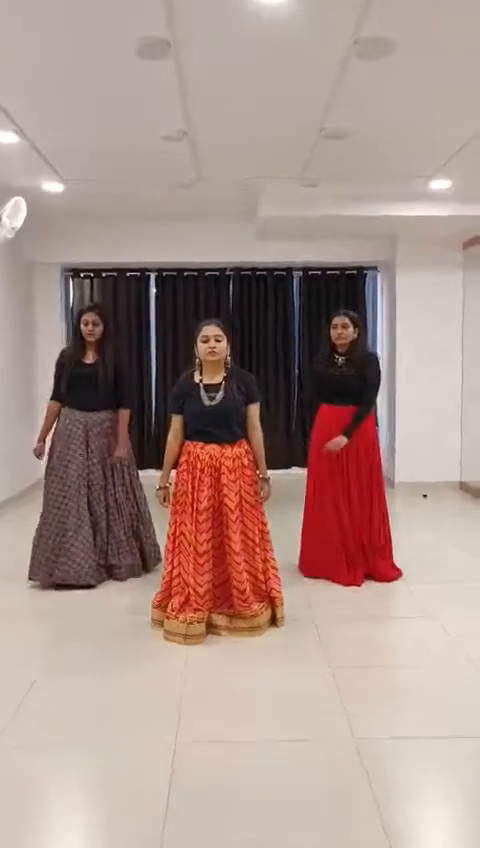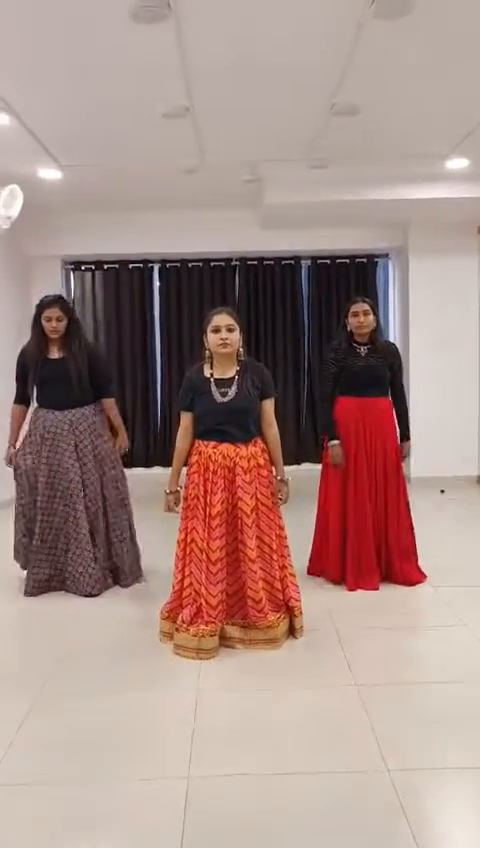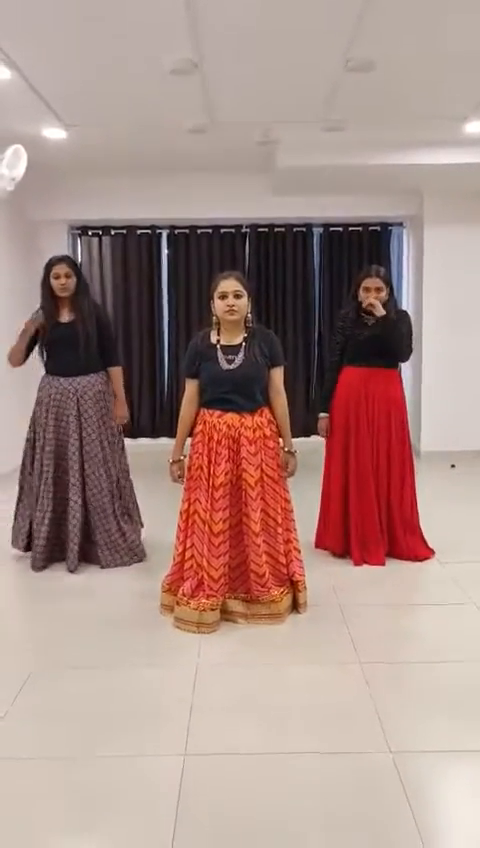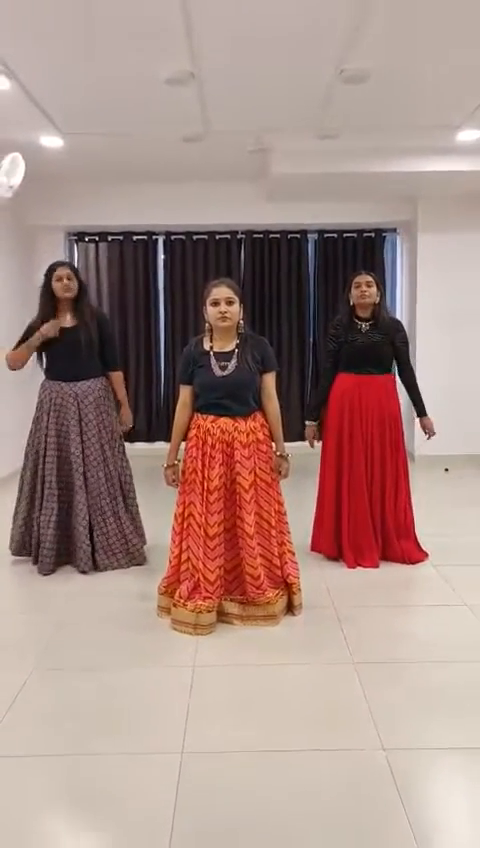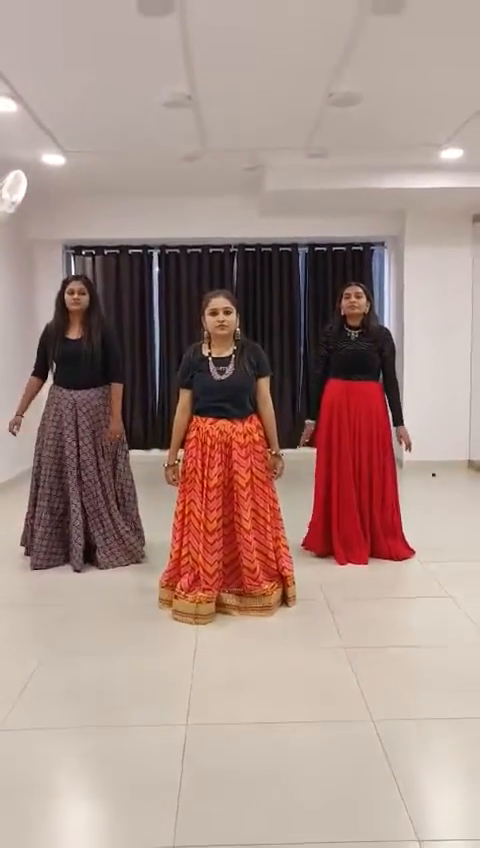
dt=1s
person 1, frame 1
left shoulder: (243, 380)
right shoulder: (184, 384)
left elbow: (254, 429)
right elbow: (175, 434)
left wrist: (263, 474)
right wrist: (163, 479)
left hip: (236, 467)
right hip: (196, 468)
left knee: (238, 538)
right knee: (195, 539)
left ankle: (241, 605)
right ankle: (192, 608)
person 1, frame 2
left shoulder: (257, 373)
right shoulder: (194, 378)
left elbow: (269, 426)
right elbow: (185, 432)
left wrist: (280, 475)
right wrist: (172, 483)
left hip: (251, 469)
right hip: (207, 470)
left knee: (253, 545)
right knee: (207, 547)
left ankle: (257, 616)
right ankle: (204, 619)
person 1, frame 3
left shoulder: (266, 341)
right shoulder: (200, 345)
left elbow: (278, 395)
right elbow: (190, 400)
left wrist: (288, 445)
right wrist: (177, 453)
left hip: (257, 439)
right hip: (213, 440)
left knee: (258, 516)
right knee: (211, 519)
left ankle: (261, 589)
right ankle: (208, 593)
person 1, frame 4
left shoulder: (258, 347)
right shoulder: (193, 352)
left elbow: (270, 400)
right elbow: (184, 406)
left wrist: (281, 450)
right wrist: (171, 458)
left hip: (250, 443)
right hip: (206, 444)
left knee: (252, 521)
right knee: (206, 522)
left ankle: (256, 592)
right ankle: (203, 594)
person 1, frame 5
left shoulder: (253, 353)
right shoulder: (193, 357)
left elbow: (264, 403)
right elbow: (183, 409)
left wrist: (275, 450)
right wrist: (171, 457)
left hip: (246, 443)
right hip: (204, 444)
left knee: (249, 516)
right knee: (204, 518)
left ankle: (251, 585)
right ankle: (201, 587)
person 2, frame 1
left shoulder: (114, 358)
right shoulder: (67, 356)
left elbow: (124, 403)
right elbow: (57, 398)
left wrist: (122, 442)
right wrist: (42, 436)
left hip: (105, 429)
right hip: (71, 430)
left knee: (109, 496)
right knee: (67, 498)
left ankle: (114, 558)
right ankle: (66, 563)
person 2, frame 2
left shoulder: (84, 350)
right shoulder: (29, 354)
left elbow: (104, 392)
right elbow: (21, 400)
left wrist: (120, 430)
right wrist: (12, 443)
left hip: (86, 428)
right hip: (47, 432)
left knee: (94, 500)
right knee: (50, 504)
left ankle: (98, 569)
right ankle: (50, 571)
person 2, frame 3
left shoulder: (94, 314)
right shoulder: (42, 318)
left elbow: (112, 360)
right elbow: (16, 359)
left wrist: (121, 401)
right wrist: (27, 331)
left hip: (93, 396)
right hip: (55, 398)
left knee: (97, 470)
right knee: (53, 471)
left ankle: (104, 541)
right ankle: (52, 542)
person 2, frame 4
left shoulder: (96, 319)
right shoulder: (42, 325)
left elbow: (113, 365)
right elbow: (13, 361)
left wrist: (124, 405)
right wrist: (39, 336)
left hip: (94, 401)
right hip: (56, 402)
left knee: (98, 473)
right knee: (56, 475)
left ankle: (106, 544)
right ankle: (53, 544)
person 2, frame 5
left shoulder: (102, 331)
right shoulder: (52, 331)
left elbow: (116, 377)
right elbow: (39, 374)
left wrist: (116, 418)
right wrist: (19, 412)
left hip: (95, 408)
right hip: (60, 408)
left knee: (98, 479)
right knee: (57, 478)
left ankle: (109, 543)
right ankle: (55, 544)
person 3, frame 1
left shoulder: (368, 360)
right shoulder: (321, 361)
left elbow: (368, 403)
right elbow: (315, 401)
left wrist: (345, 435)
right wrist: (317, 435)
left hip: (359, 432)
right hip: (325, 431)
left knee: (362, 498)
right knee: (327, 498)
left ankle: (370, 561)
right ankle: (330, 561)
person 3, frame 2
left shoulder: (389, 351)
right shoulder: (337, 351)
left elbow: (398, 395)
right elbow: (326, 397)
left wrist: (405, 436)
right wrist: (332, 439)
left hip: (381, 427)
right hip: (346, 426)
left knee: (385, 496)
right knee: (347, 497)
left ankle: (393, 564)
right ankle: (348, 564)
person 3, frame 3
left shoulder: (399, 318)
right shoulder: (346, 319)
left elbow: (403, 354)
right elbow: (334, 365)
left wrist: (382, 316)
right wrist: (324, 410)
left hip: (387, 398)
right hip: (350, 398)
left knee: (389, 468)
right knee: (351, 469)
left ankle: (396, 537)
right ankle: (351, 538)
person 3, frame 4
left shoulder: (393, 327)
right shoulder: (339, 327)
left elbow: (406, 370)
right elbow: (327, 372)
left wrist: (422, 413)
right wrist: (313, 417)
left hip: (382, 403)
right hip: (345, 403)
left knee: (385, 473)
right knee: (347, 473)
left ankle: (391, 542)
right ankle: (349, 542)
person 3, frame 5
left shoulder: (381, 335)
right shoulder: (330, 335)
left elbow: (390, 380)
right elbow: (320, 377)
left wrist: (399, 423)
right wrist: (312, 419)
left hip: (371, 408)
right hip: (336, 408)
left knee: (374, 476)
right knee: (338, 475)
left ankle: (380, 540)
right ankle: (340, 540)
